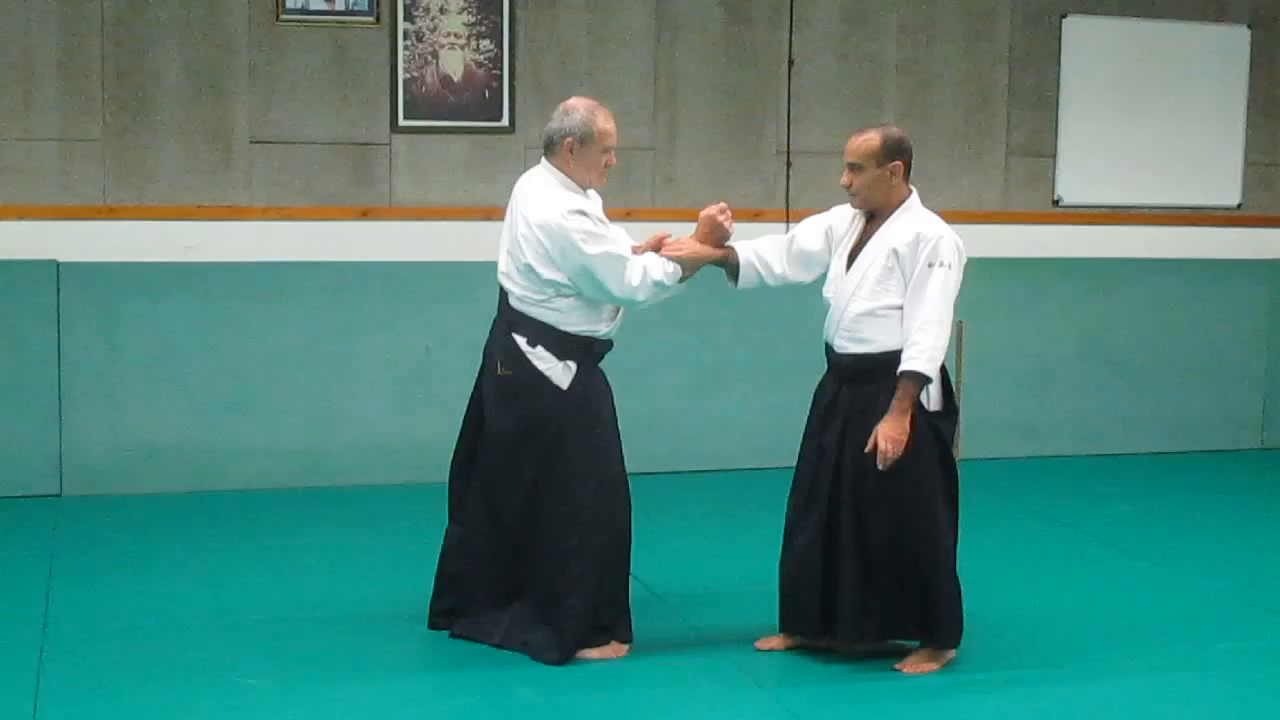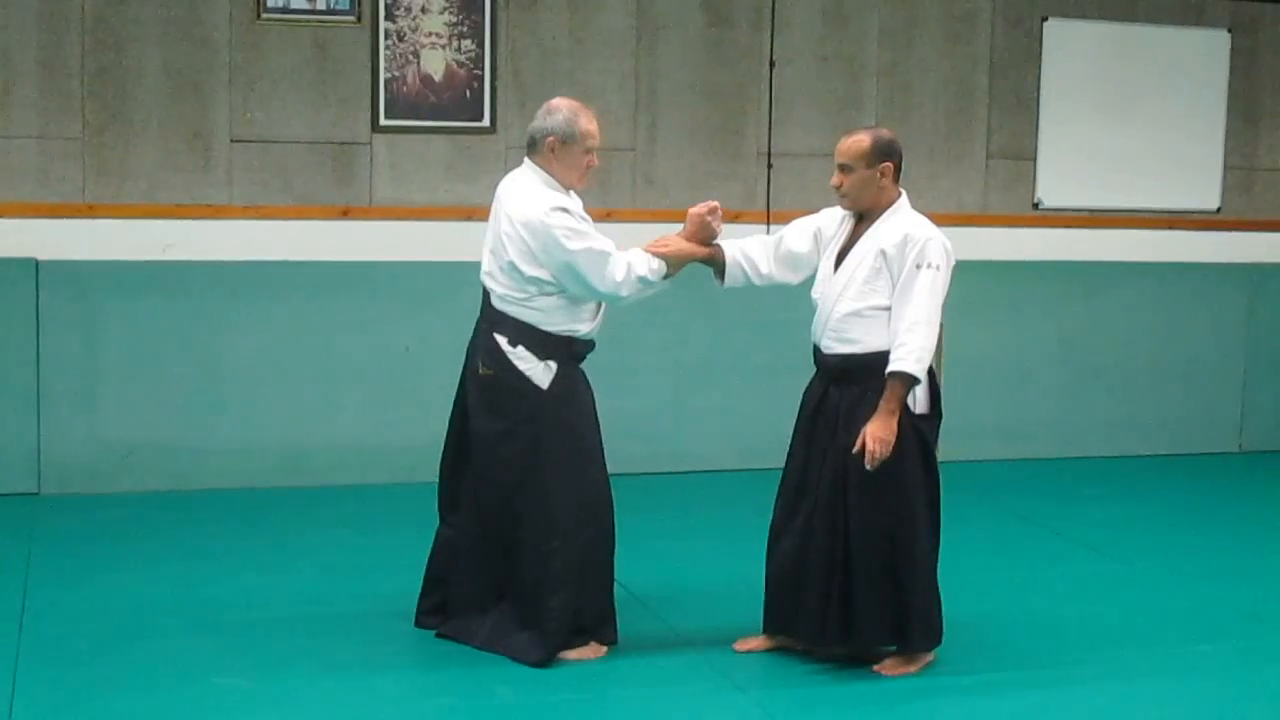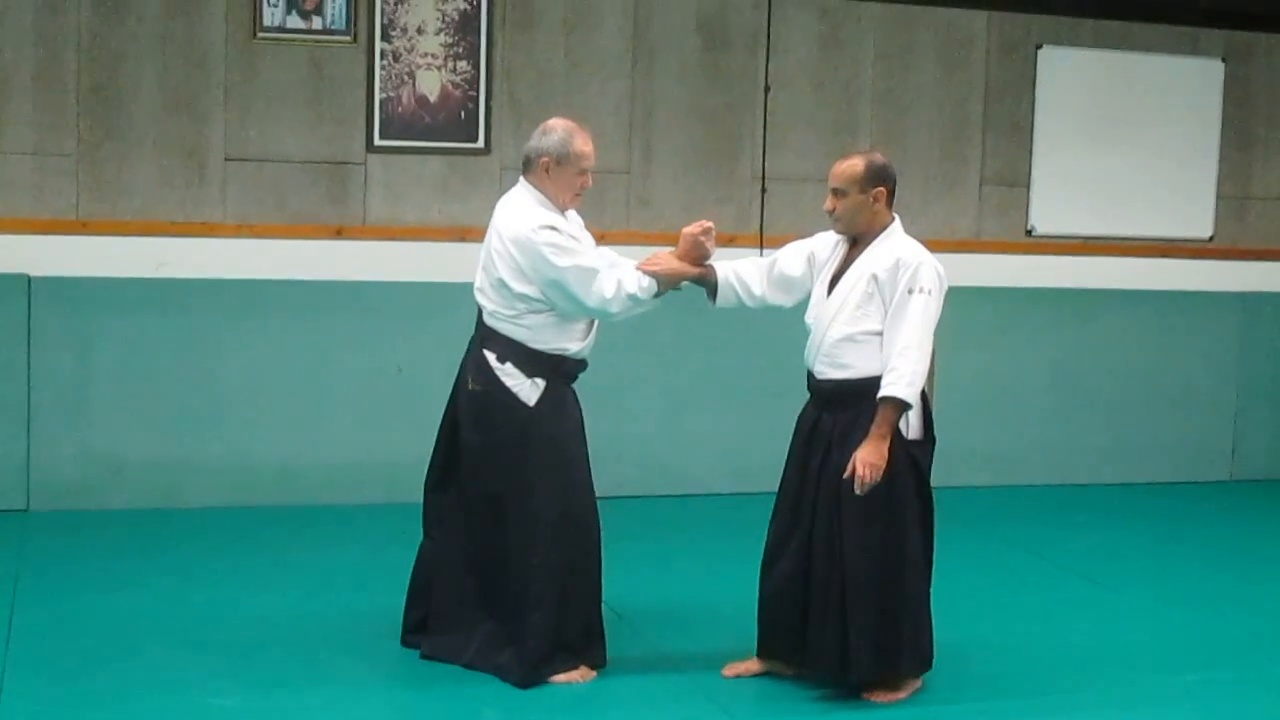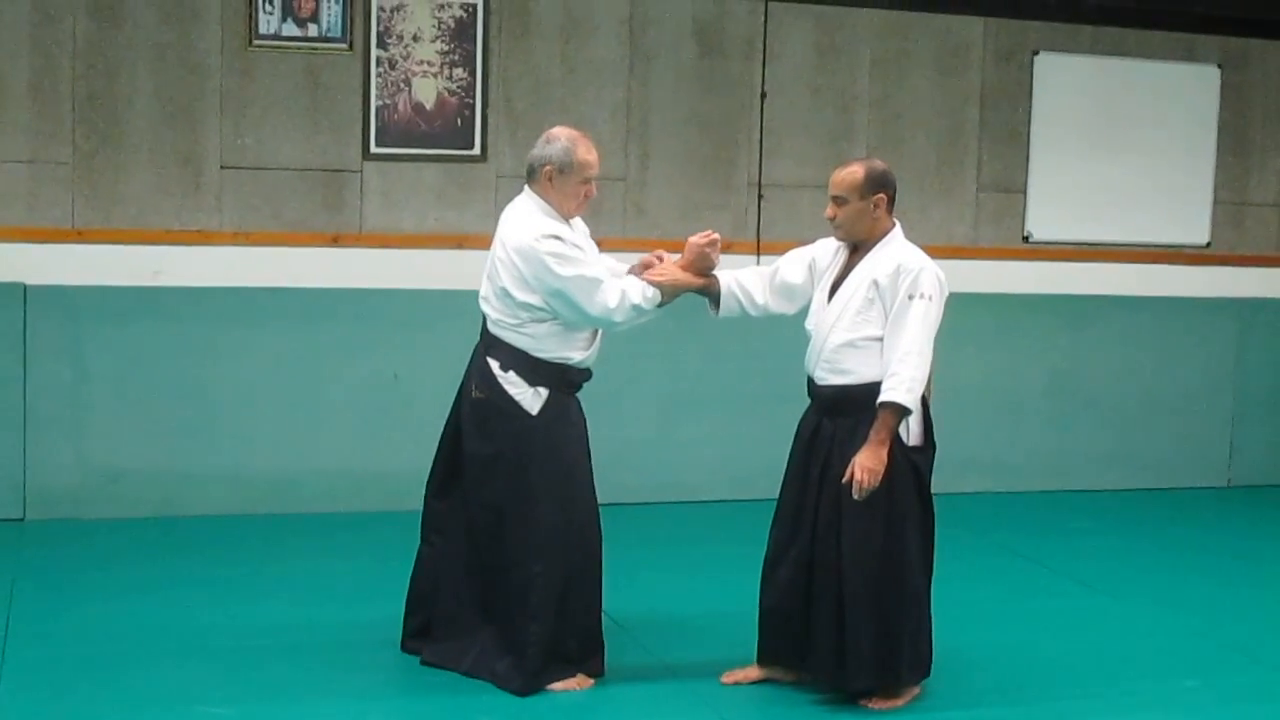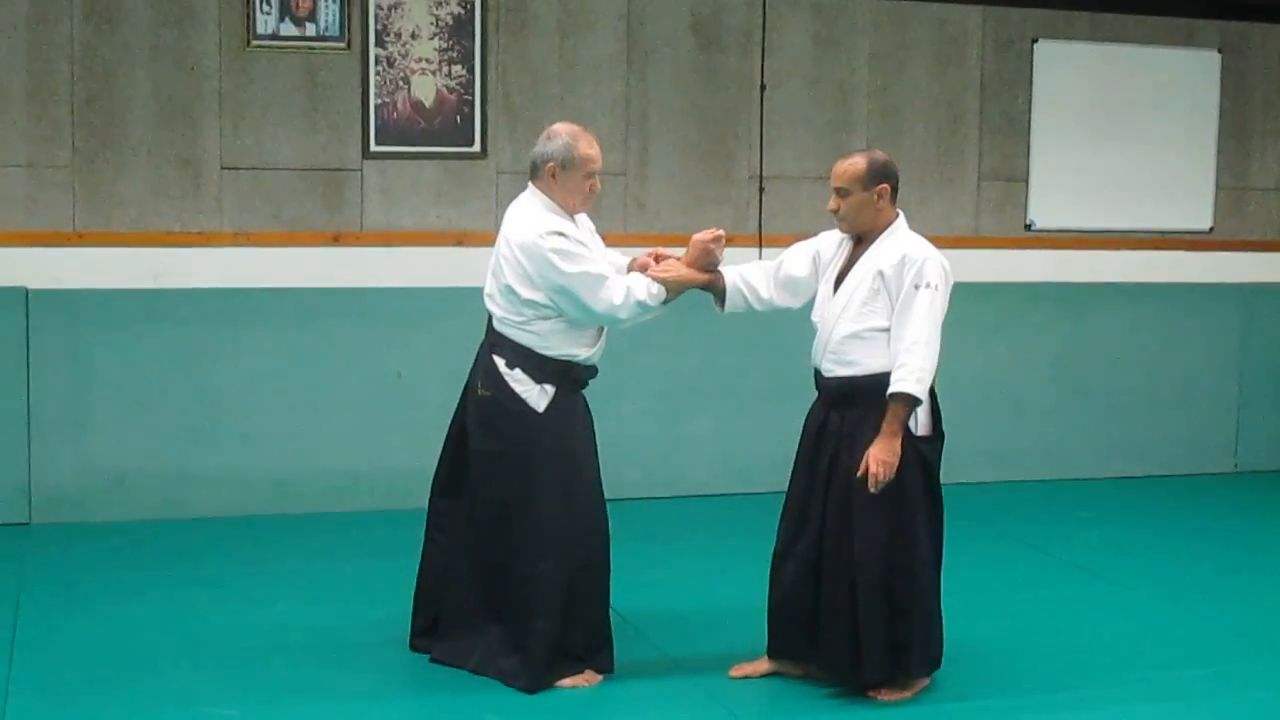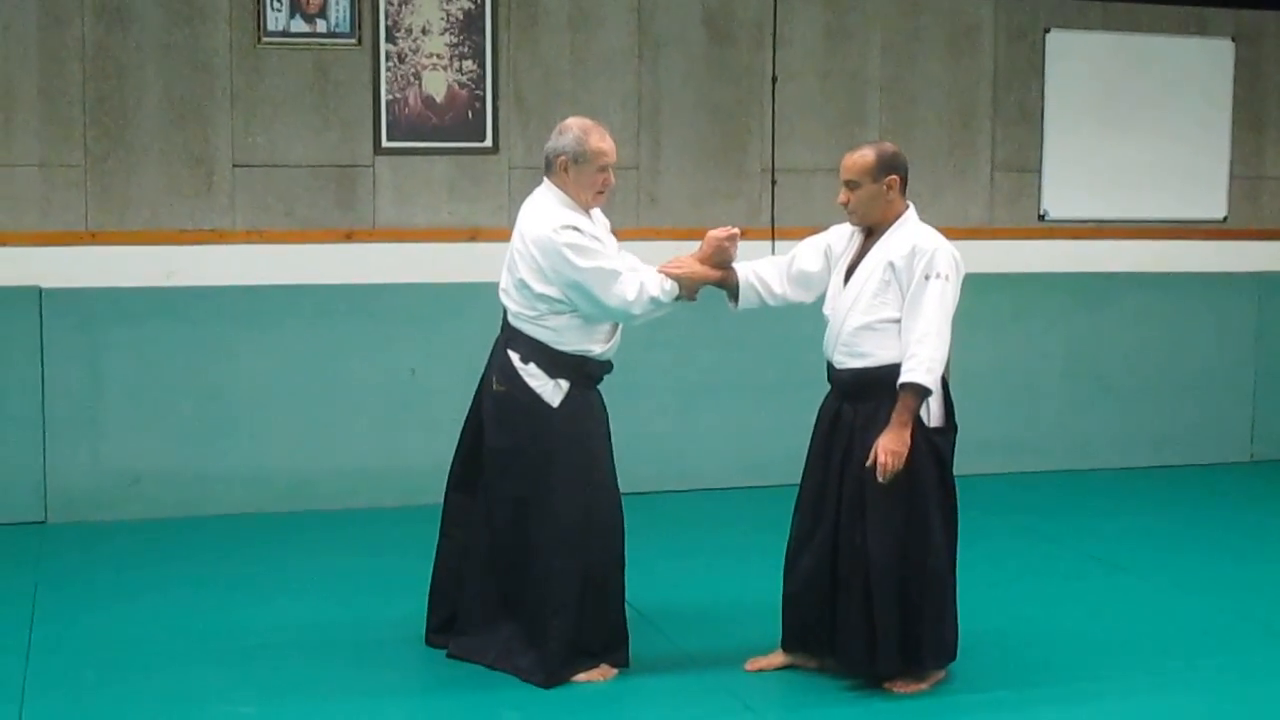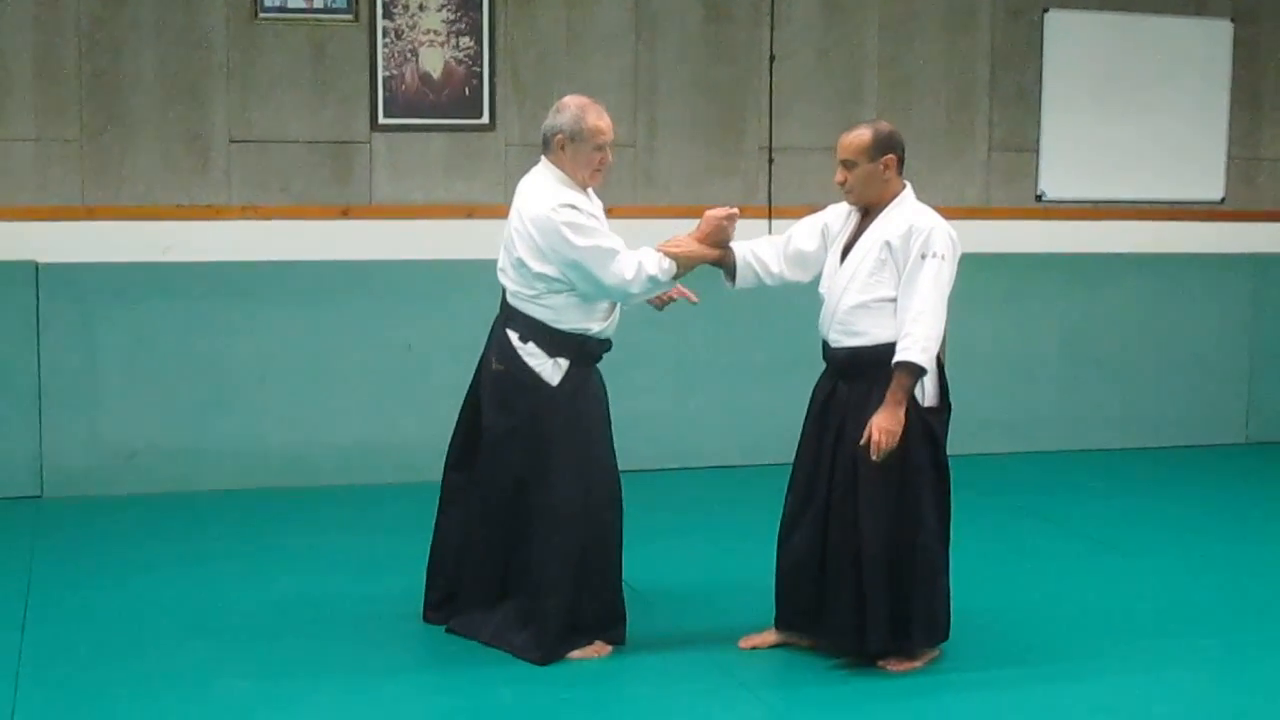
dt=0.3s
person 1, frame 1
left shoulder: (537, 185)
right shoulder: (562, 214)
right elbow: (630, 285)
left wrist: (635, 250)
right wrist: (697, 247)
left hip: (518, 354)
right hip: (551, 367)
left knee: (500, 482)
right knee: (586, 496)
left ankle: (471, 604)
right ankle: (577, 627)
person 1, frame 2
left shoulder: (521, 186)
right shoulder: (544, 212)
left elbow: (581, 263)
right elbow: (612, 280)
left wrist: (625, 256)
right wrist: (685, 246)
left hip: (503, 355)
right hip: (531, 367)
left knee: (488, 486)
right knee: (565, 497)
left ankle: (461, 604)
right ankle: (556, 628)
person 1, frame 3
left shoulder: (537, 207)
right shoulder: (534, 230)
left elbow: (595, 264)
right elbow: (604, 293)
right wrist: (677, 263)
left hip: (499, 376)
right hip: (523, 387)
left knee: (475, 502)
right knee: (551, 517)
left ankle: (443, 623)
right ankle: (546, 650)
person 1, frame 4
left shoulder: (545, 215)
right shoulder: (537, 238)
left elbow: (595, 272)
right elbow: (607, 304)
left wrist: (636, 268)
right wrist: (682, 273)
left hip: (505, 385)
right hip: (526, 396)
left knee: (474, 509)
right knee: (553, 525)
left ankle: (444, 630)
right ankle: (544, 659)
person 1, frame 5
left shoulder: (554, 213)
right shoulder: (541, 235)
left elbow: (599, 268)
right elbow: (610, 301)
left wrist: (634, 265)
right wrist: (686, 269)
left hip: (507, 382)
right hip: (532, 392)
left knee: (480, 506)
right knee: (560, 523)
left ankle: (451, 627)
right ankle: (552, 656)
person 1, frame 6
left shoulder: (571, 208)
right shoulder: (555, 229)
left elbow: (613, 271)
right elbow: (623, 297)
left wrist: (666, 275)
right wrist: (699, 266)
left hip: (523, 378)
right hip: (546, 388)
left knee: (495, 503)
right knee: (575, 518)
left ankle: (470, 622)
right ankle: (568, 651)
person 1, frame 7
left shoulder: (557, 187)
right shoulder: (554, 209)
left elbow: (601, 266)
right elbow: (620, 276)
left wrist: (651, 283)
right wrist: (697, 245)
left hip: (521, 356)
right hip: (547, 366)
left knee: (496, 480)
right knee: (574, 496)
left ankle: (465, 599)
right ankle: (562, 629)
person 2, frame 1
left shoulder: (930, 238)
right shoulder: (841, 222)
left elbow: (927, 334)
right elbow: (780, 255)
left wrist: (899, 414)
right wrist: (710, 253)
left hip: (900, 393)
right hip: (842, 387)
left knee: (911, 520)
right knee: (817, 510)
left ankle: (938, 638)
right ankle: (813, 623)
person 2, frame 2
left shoulder: (918, 239)
right shoulder: (832, 224)
left elbow: (915, 334)
right elbow: (768, 255)
left wrist: (887, 414)
right wrist: (698, 251)
left hip: (885, 394)
right hip: (830, 389)
left knee: (891, 524)
right knee: (804, 512)
left ankle: (915, 641)
right ankle: (795, 626)
person 2, frame 3
left shoulder: (911, 264)
right shoulder: (826, 248)
left elbow: (907, 359)
right elbow: (762, 277)
left wrist: (878, 439)
right wrist: (691, 271)
left hip: (879, 420)
right hip: (825, 414)
left knee: (881, 549)
right knee: (797, 536)
left ankle: (901, 668)
right ankle: (785, 650)
person 2, frame 4
left shoulder: (911, 270)
right shoulder: (827, 255)
left elbow: (907, 365)
right elbow: (763, 286)
left wrist: (877, 444)
right wrist: (694, 281)
left hip: (880, 425)
right hip: (824, 420)
left knee: (880, 555)
right knee: (798, 543)
left ankle: (899, 675)
right ankle: (787, 657)
person 2, frame 5
left shoulder: (916, 260)
right shoulder: (831, 247)
left elbow: (916, 355)
right elbow: (768, 281)
left wrist: (890, 435)
right wrist: (699, 277)
left hip: (888, 416)
right hip: (833, 412)
left knee: (890, 548)
right knee: (808, 536)
left ankle: (906, 668)
right ankle: (794, 651)
person 2, frame 6
left shoulder: (926, 250)
right shoulder: (842, 240)
left elbow: (926, 344)
right elbow: (781, 276)
left wrist: (900, 426)
right wrist: (713, 274)
left hip: (902, 408)
right hip: (846, 404)
left knee: (903, 540)
right knee: (822, 528)
left ankle: (922, 659)
right ankle: (810, 643)
person 2, frame 7
left shoulder: (922, 230)
right shoulder: (837, 220)
left elbow: (920, 325)
right elbow: (776, 256)
left wrist: (892, 405)
right wrist: (710, 253)
left hip: (893, 387)
right hip: (839, 384)
left knee: (895, 519)
right knee: (814, 507)
left ankle: (915, 638)
right ankle: (802, 622)
